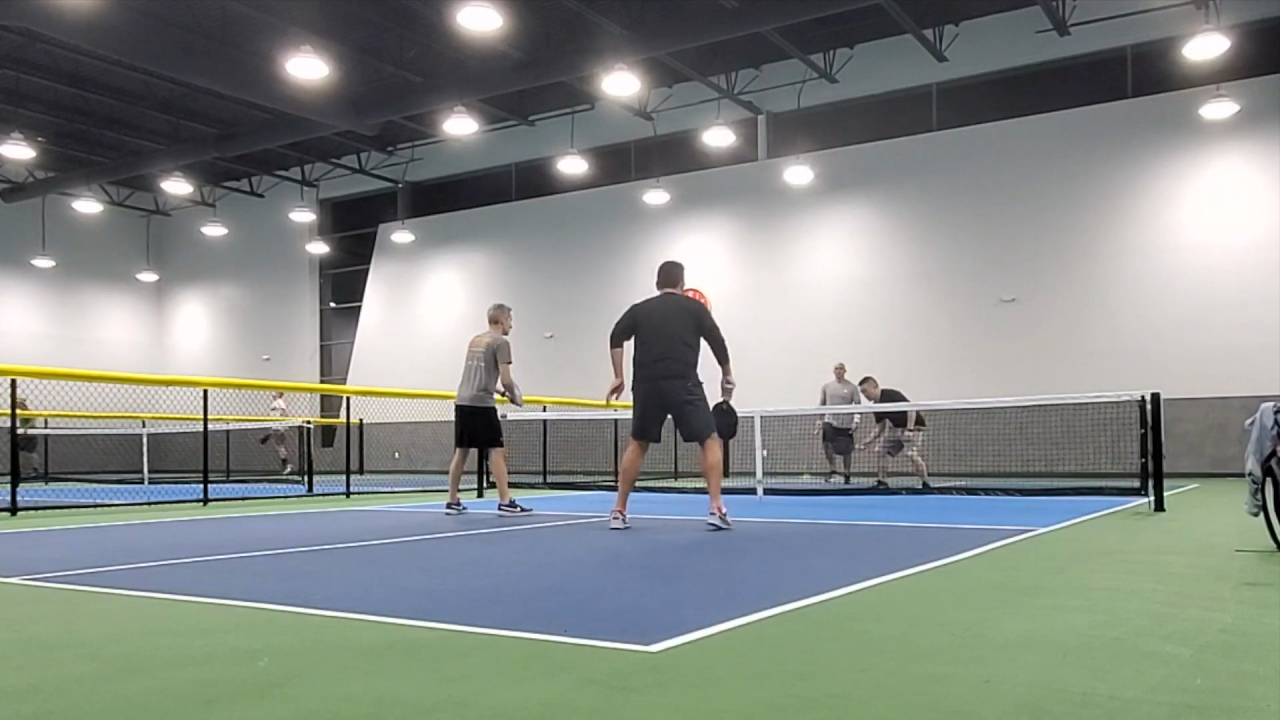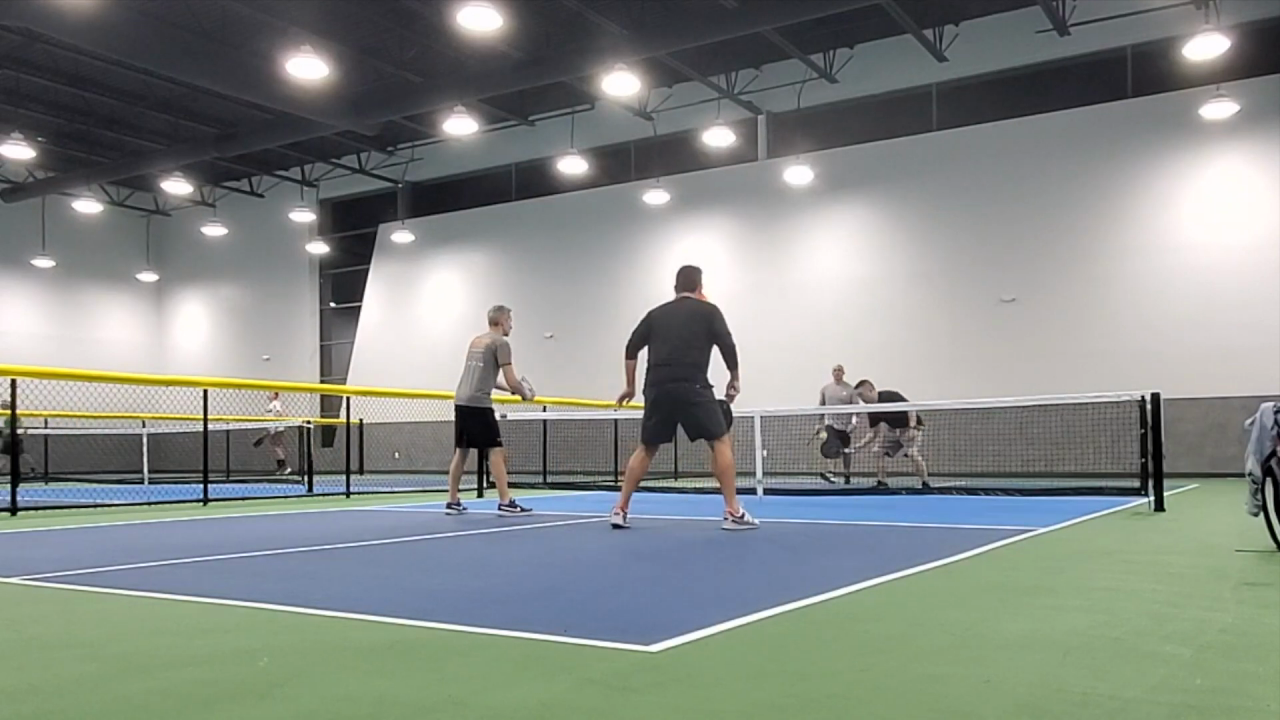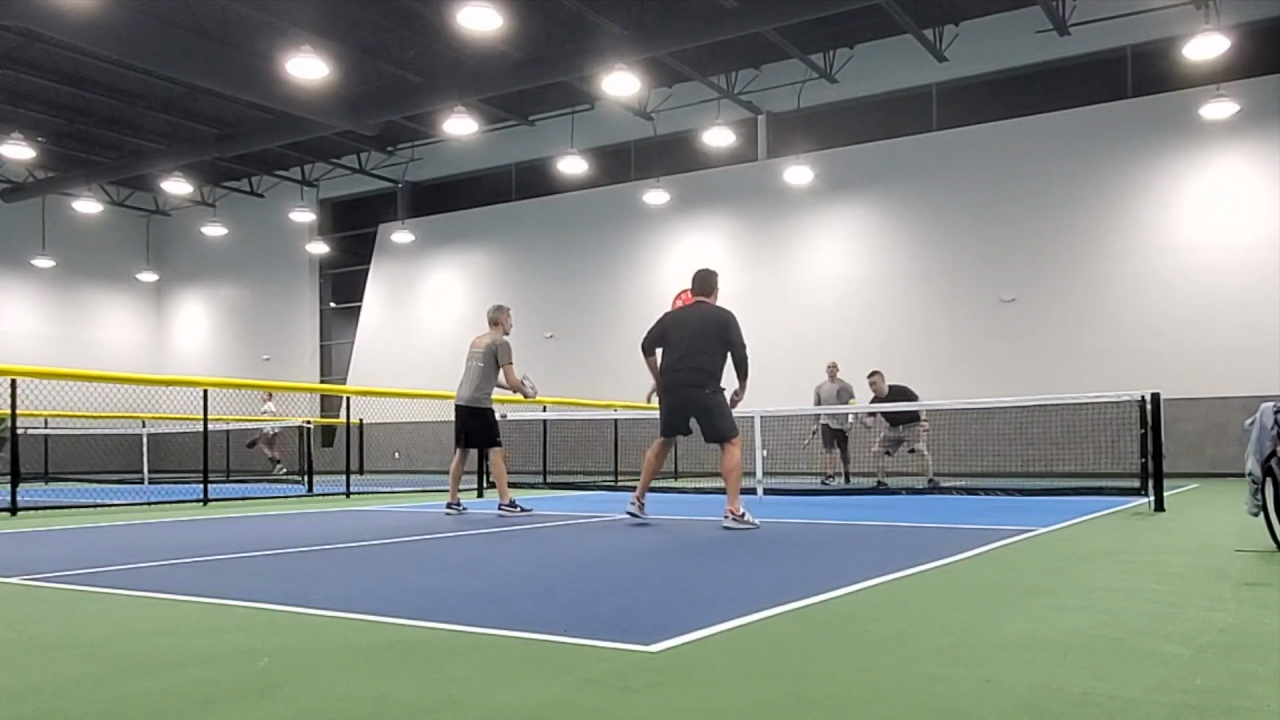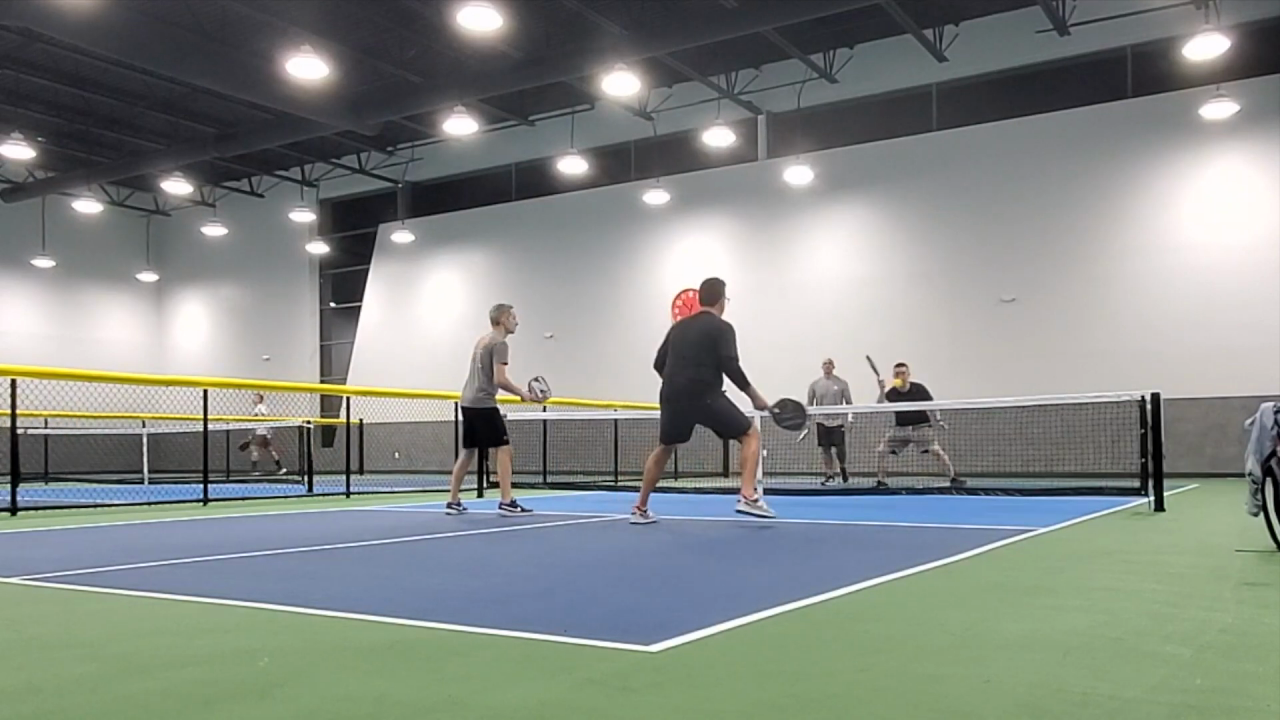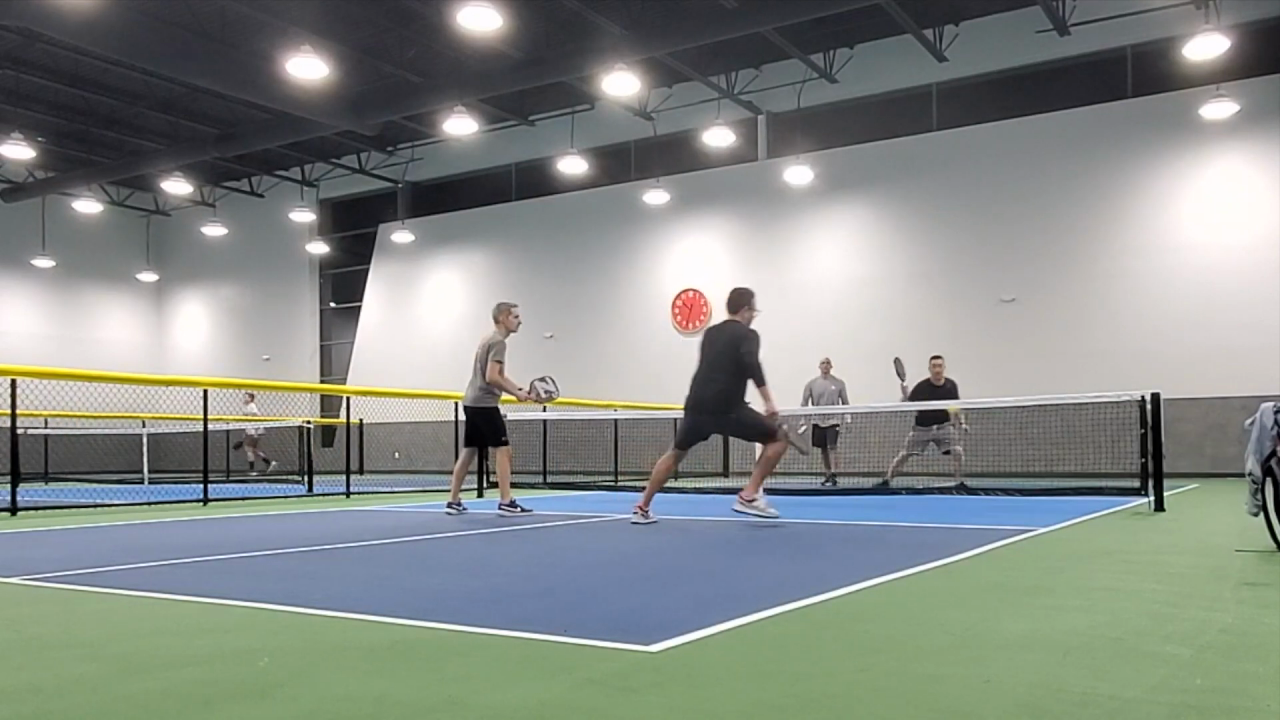
dt=0.2s
person 1, frame 1
left shoulder: (640, 309)
right shoulder: (694, 307)
left elbow: (617, 337)
right elbow: (716, 339)
left wrist: (618, 378)
right wrist: (727, 374)
left hip: (646, 385)
right hip: (682, 383)
left knee: (637, 445)
right knee: (710, 442)
left ankle: (619, 513)
right ankle: (715, 508)
person 1, frame 2
left shoulder: (657, 313)
right shoulder: (708, 311)
left elbow: (632, 347)
right elbow: (726, 345)
left wrist: (630, 386)
right wrist: (735, 379)
left hip: (656, 388)
right hip: (692, 386)
left knee: (646, 448)
right knee: (721, 442)
left ankle: (620, 509)
right ankle: (732, 512)
person 1, frame 3
left shoulder: (671, 317)
right shoulder: (723, 317)
left elbow: (647, 346)
right elbow: (739, 353)
left wrist: (660, 378)
right wrist: (741, 385)
left hip: (671, 389)
right hip: (704, 390)
left knee: (664, 440)
right knee: (731, 444)
left ankle: (637, 500)
right ankle: (733, 510)
person 1, frame 4
left shoulder: (679, 327)
right shoulder: (722, 328)
left elbow: (659, 364)
right elbow: (730, 366)
right wrist: (754, 395)
left hip: (671, 397)
right hip: (704, 396)
left knee: (663, 450)
right knee: (750, 435)
left ankle: (639, 508)
right ankle: (748, 496)
person 1, frame 5
left shoulder: (711, 334)
right shoulder: (747, 334)
right elbow: (751, 364)
right wrist: (768, 401)
left hip: (698, 405)
right hip: (726, 408)
left knee: (675, 454)
right knee: (779, 439)
left ankle: (642, 507)
right ankle: (748, 497)
person 2, frame 1
left shoulder: (475, 340)
right shoulder: (501, 342)
right elbow: (506, 380)
left wrist: (503, 392)
right wrist: (515, 396)
left hip: (463, 402)
right hip: (481, 404)
left knee: (461, 451)
right knee: (496, 451)
left ankle: (452, 501)
right ankle: (506, 503)
person 2, frame 2
left shoulder: (476, 341)
right shoulder: (500, 343)
right elbow: (511, 380)
left wrist: (514, 389)
right wrist: (525, 394)
left hip: (462, 401)
right hip: (478, 404)
left knee: (461, 451)
right knee: (495, 451)
left ankle: (453, 501)
right ankle: (505, 502)
person 2, frame 3
left shoulder: (477, 341)
right shoulder: (501, 343)
right elbow: (511, 380)
left wrist: (517, 388)
right wrist: (526, 391)
left hip: (462, 402)
right hip: (479, 404)
left knee: (462, 452)
right knee: (495, 451)
left ankle: (453, 501)
right ankle: (506, 502)
person 2, frame 4
left shoulder: (483, 341)
right shoulder: (499, 343)
right elbow: (499, 379)
left wrist: (520, 391)
right wrist: (520, 393)
left hip: (468, 402)
right hip: (483, 404)
left knee: (467, 453)
right knee: (504, 450)
left ankle: (453, 501)
right ankle: (507, 502)
person 2, frame 5
left shoulder: (490, 340)
right shoulder: (498, 342)
right elbow: (491, 377)
left wrist: (522, 390)
right wrist: (515, 393)
left hip: (472, 402)
right hip: (485, 404)
left knee: (469, 452)
right knee: (503, 450)
left ankle: (453, 501)
right ankle: (506, 502)
